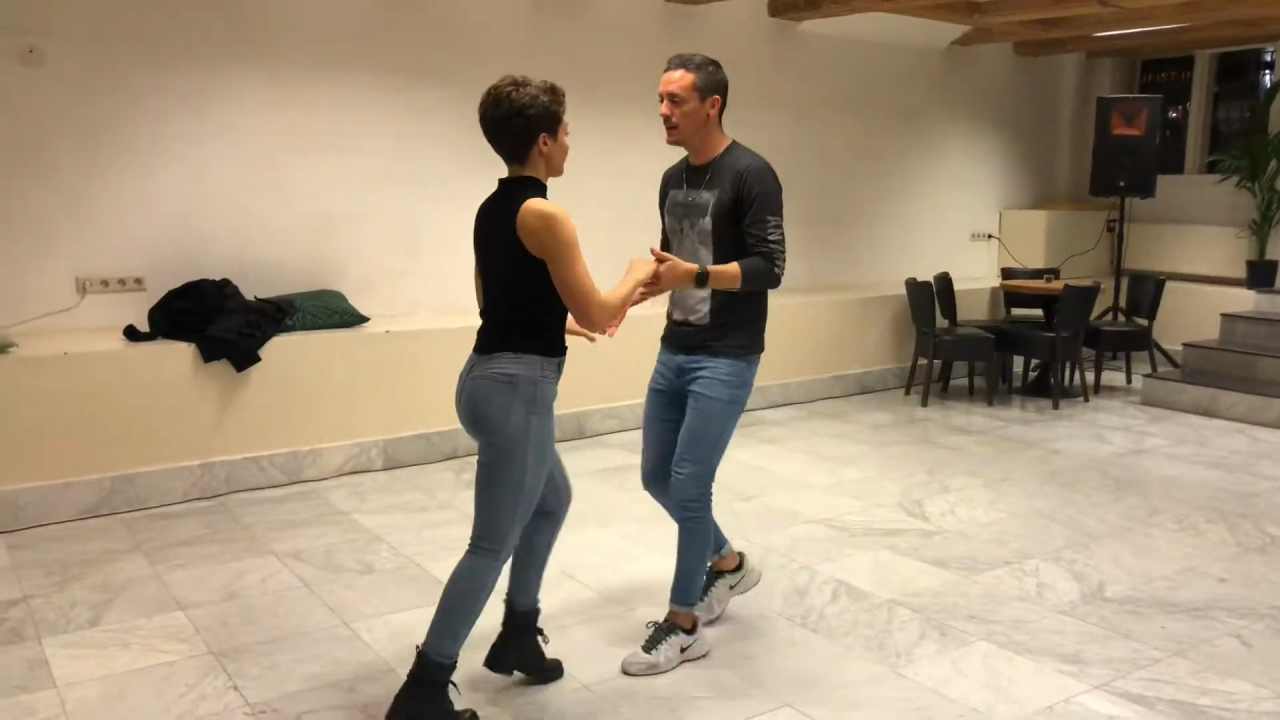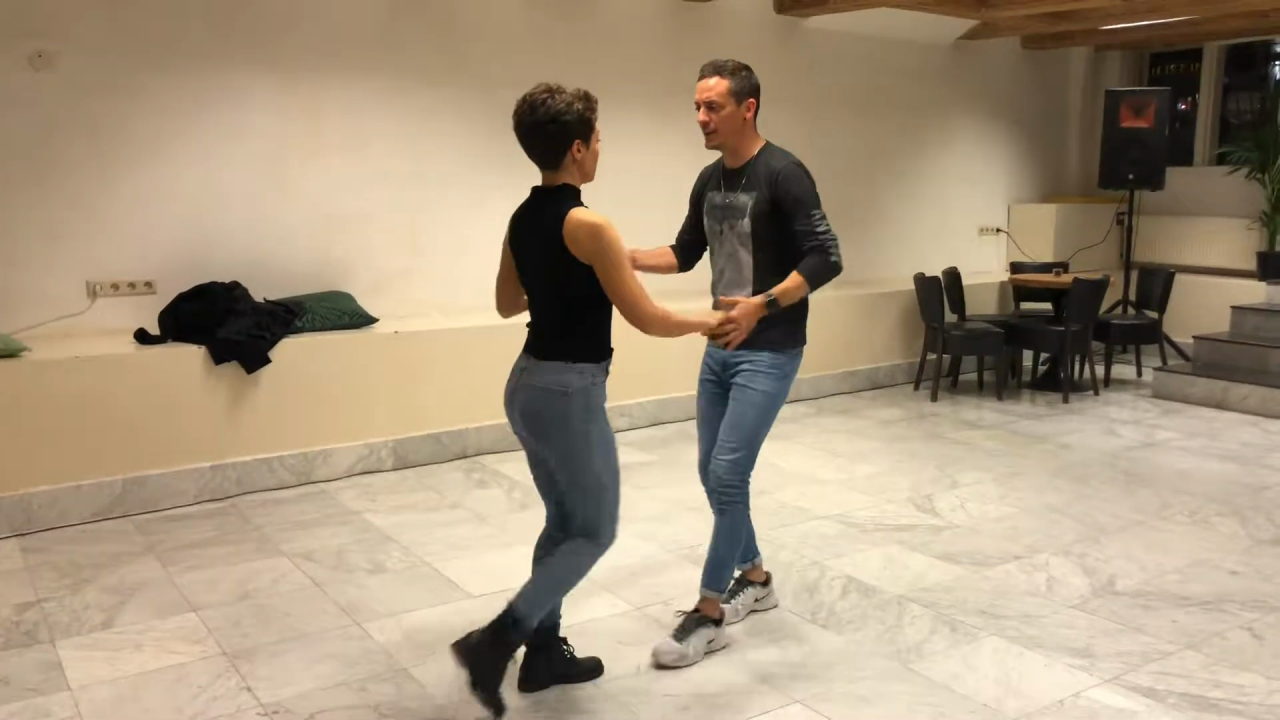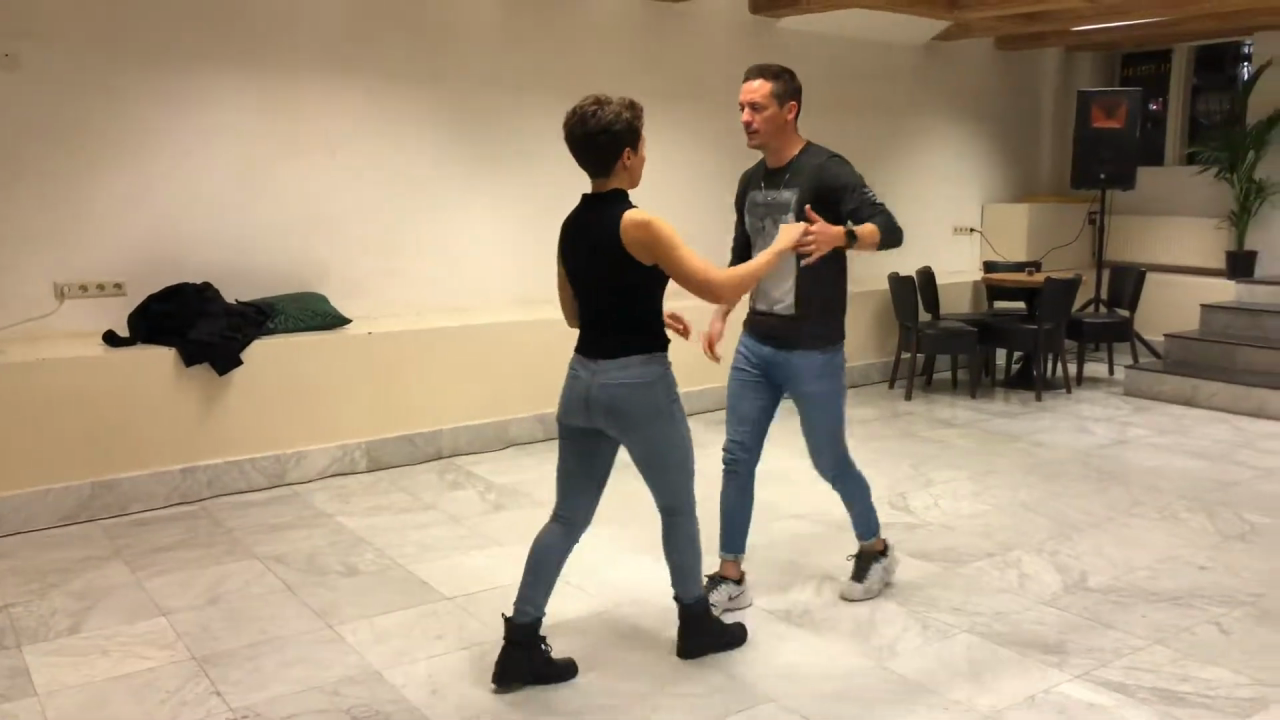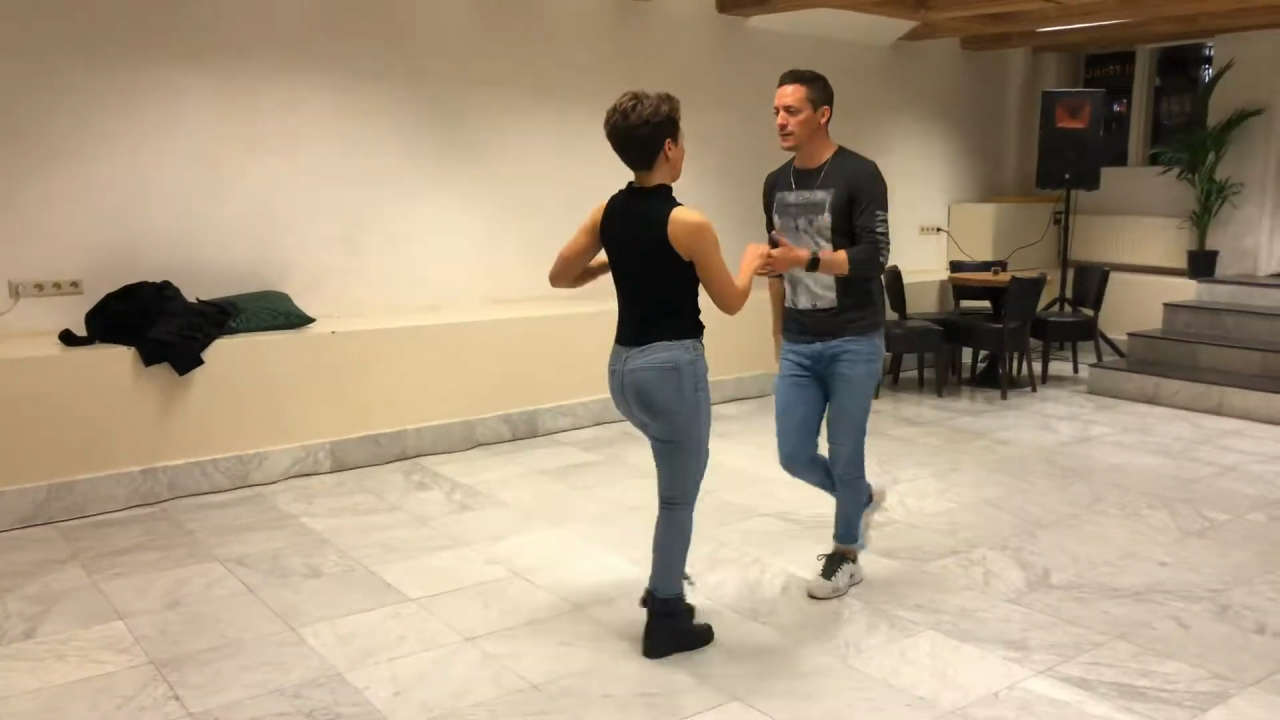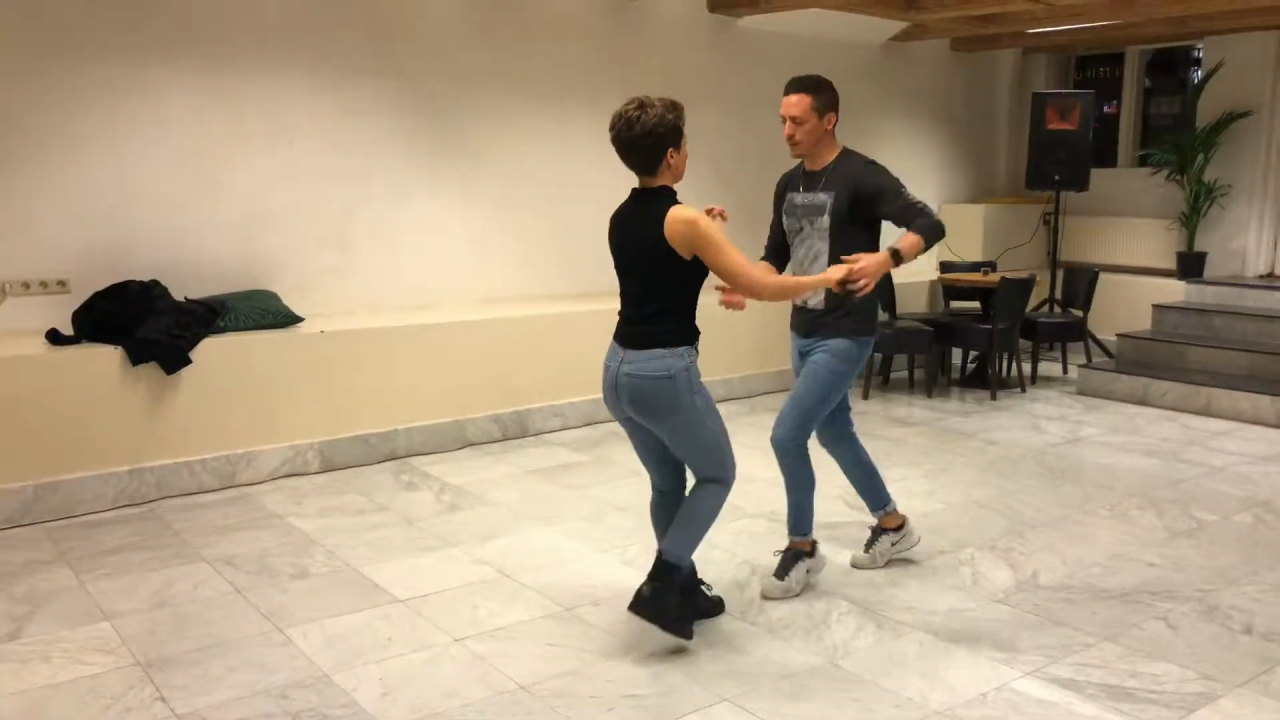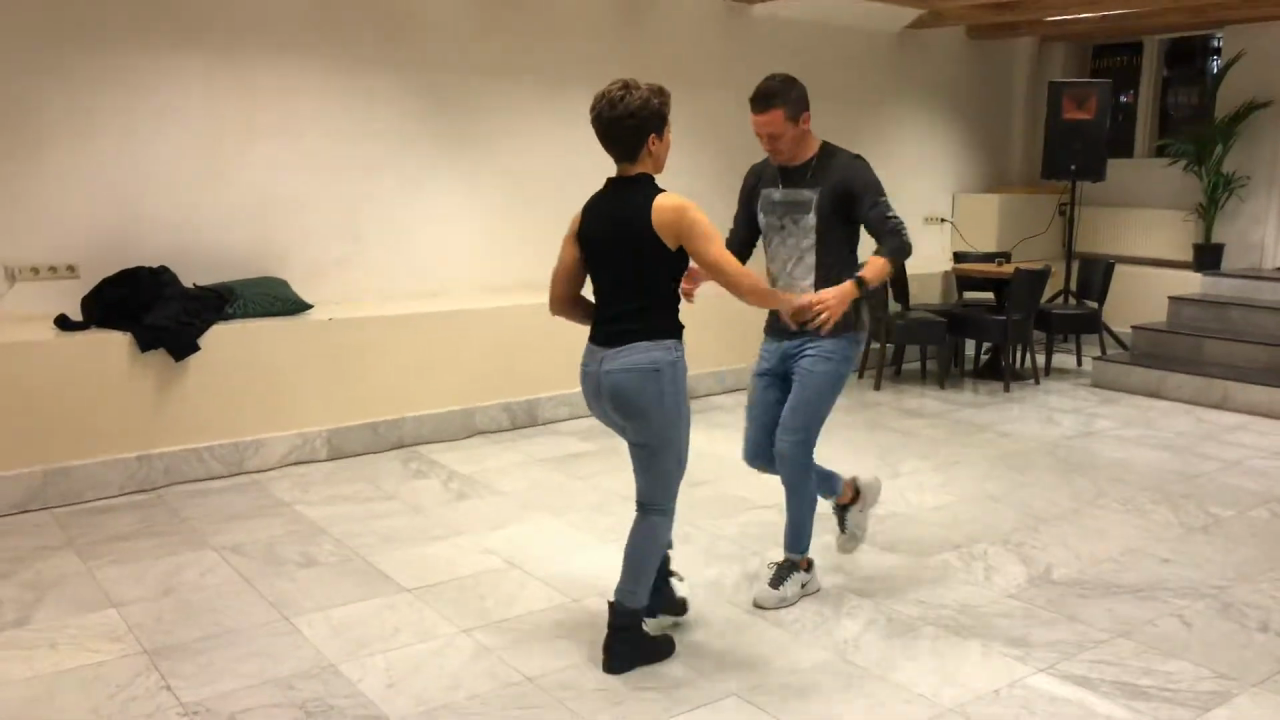
dt=0.4s
person 1, frame 1
left shoulder: (492, 210)
right shoulder: (543, 215)
right elbow: (596, 316)
left wrist: (557, 317)
right wrist: (637, 274)
left hip: (491, 376)
right hip: (517, 389)
left knee: (551, 501)
right knee: (493, 542)
left ankle: (518, 633)
person 1, frame 2
left shoulder: (523, 217)
right shoulder: (585, 225)
right elbow: (644, 317)
right wrist: (702, 322)
left hip: (529, 381)
right hip: (569, 391)
left knee: (569, 522)
right knee: (590, 533)
left ankle: (542, 648)
right ankle: (493, 639)
person 1, frame 3
left shoulder: (573, 226)
right shoulder: (638, 224)
right elbow: (721, 289)
right wrist: (780, 245)
left hip: (583, 380)
right hip: (639, 383)
left knee: (570, 514)
right knee: (677, 506)
left ankle: (521, 645)
right ankle: (696, 624)
person 1, frame 4
left shoulder: (607, 213)
right shoulder: (687, 223)
left elbow: (561, 276)
right elbow: (730, 301)
right wrist: (752, 262)
left hip: (624, 364)
right hip: (673, 367)
left knee: (675, 479)
right knee: (679, 495)
left ankle: (663, 593)
right ankle: (665, 623)
person 1, frame 5
left shoulder: (621, 219)
right shoulder: (681, 221)
right elbow: (760, 288)
right wrist: (829, 277)
left hip: (619, 369)
right hip: (664, 374)
left knee: (667, 484)
right knee: (718, 475)
left ankle: (684, 591)
right ankle: (662, 586)
person 1, frame 6
left shoulder: (589, 213)
right shoulder: (668, 209)
left elbow: (561, 302)
right elbow: (742, 285)
right wrist: (789, 303)
left hip: (597, 366)
right hip: (651, 367)
left knee: (658, 470)
right knee: (658, 501)
left ankle: (653, 580)
right ankle: (624, 635)
person 2, frame 1
left shoulder: (751, 174)
right shoulder: (673, 180)
left elbow: (770, 269)
left wrist: (695, 275)
right wrist: (624, 299)
left hip: (726, 360)
right hip: (675, 352)
left knee: (689, 486)
right knee: (656, 476)
left ankle: (683, 624)
right ankle: (727, 562)
person 2, frame 2
left shoulder: (784, 174)
right shoulder: (708, 180)
left elbow: (825, 259)
right elbow: (684, 254)
left wrist: (763, 305)
right wrist: (626, 257)
left hip: (770, 350)
right hip: (721, 349)
left knee: (726, 472)
right knee: (714, 472)
left ankle: (707, 609)
right ankle: (753, 579)
person 2, frame 3
left shoulder: (827, 170)
right shoulder: (749, 183)
left elbow: (890, 231)
left wrist: (841, 236)
right wrist: (720, 316)
left hip: (814, 350)
right hip: (757, 345)
left knee: (829, 461)
right knee: (736, 458)
left ankle: (875, 550)
right ankle: (730, 576)
person 2, frame 4
left shoulder: (858, 175)
right shoulder: (776, 183)
left elbow: (874, 257)
left wrist: (808, 259)
right wrist: (778, 331)
left hip: (855, 339)
right hip: (798, 342)
left knee: (845, 452)
right knee: (793, 456)
left ankle: (845, 554)
right ankle: (857, 500)
person 2, frame 5
left shoulder: (860, 176)
right shoulder: (788, 184)
left elbow: (929, 227)
right elbow: (775, 256)
left wrist: (888, 258)
right wrist: (744, 287)
left hip: (843, 337)
right hip: (803, 334)
left knee: (786, 435)
right knee: (834, 435)
left ankle: (802, 548)
right ankle: (894, 525)
person 2, frame 6
left shoulder: (848, 172)
right shoulder: (758, 178)
left elbow: (896, 241)
right elbow: (738, 248)
left wrist: (852, 288)
right wrist: (701, 274)
left hip: (828, 339)
right hip: (777, 338)
left knee: (790, 448)
right knee: (760, 452)
left ankle: (798, 564)
right ankle: (850, 492)
